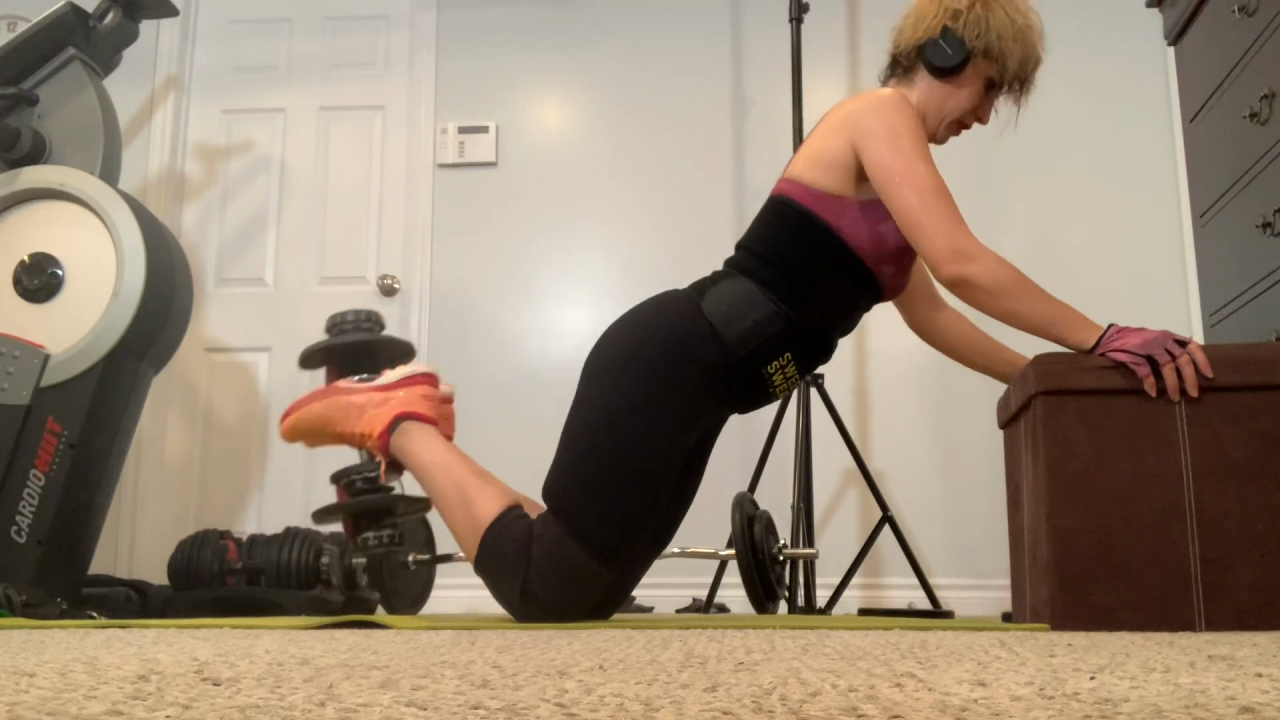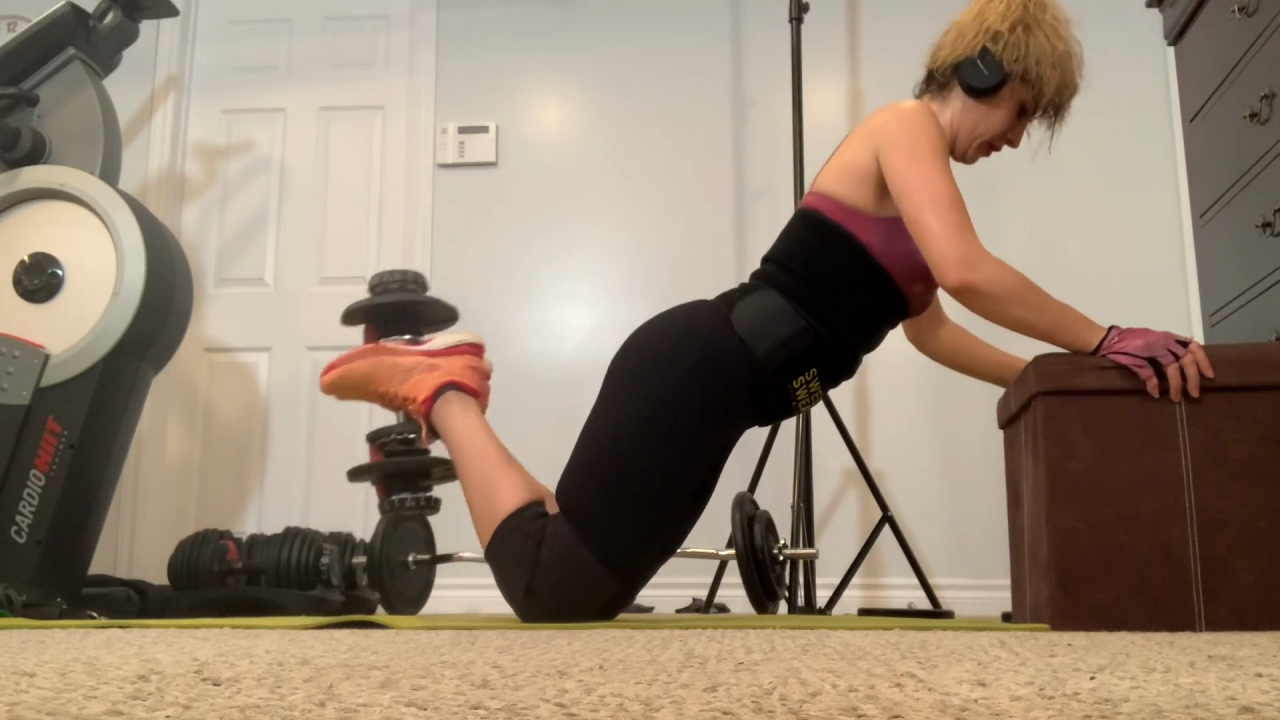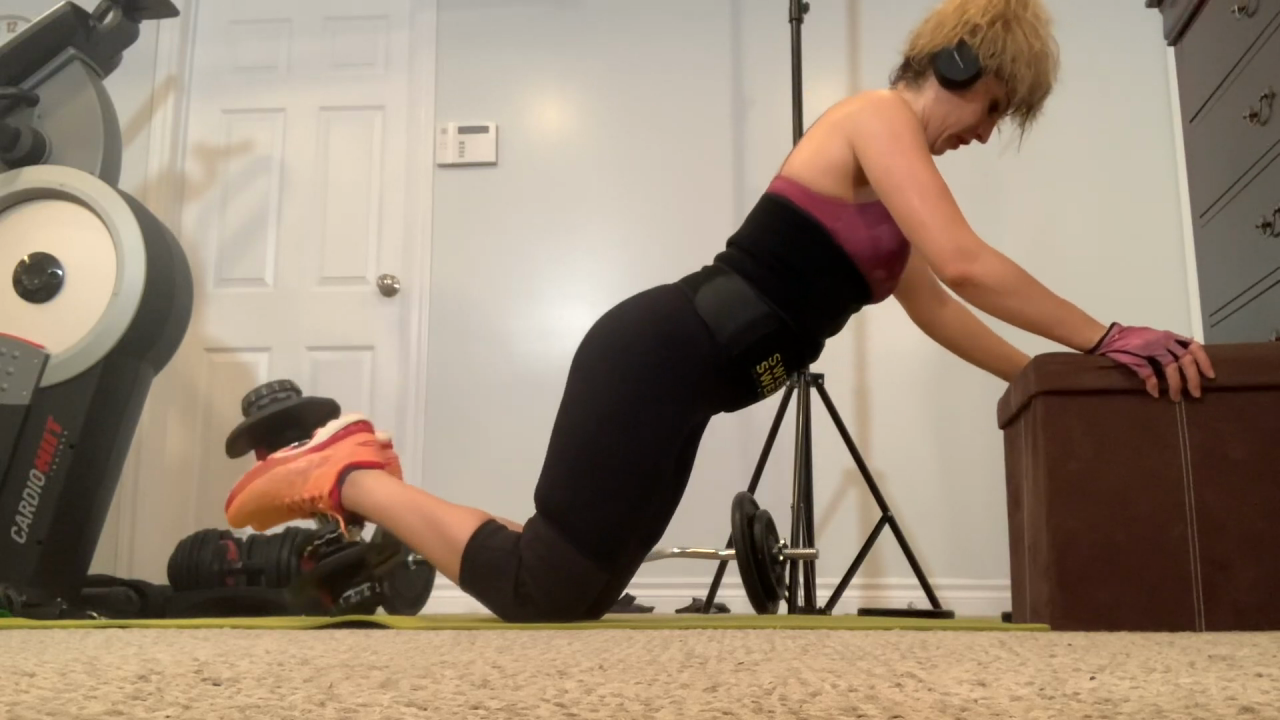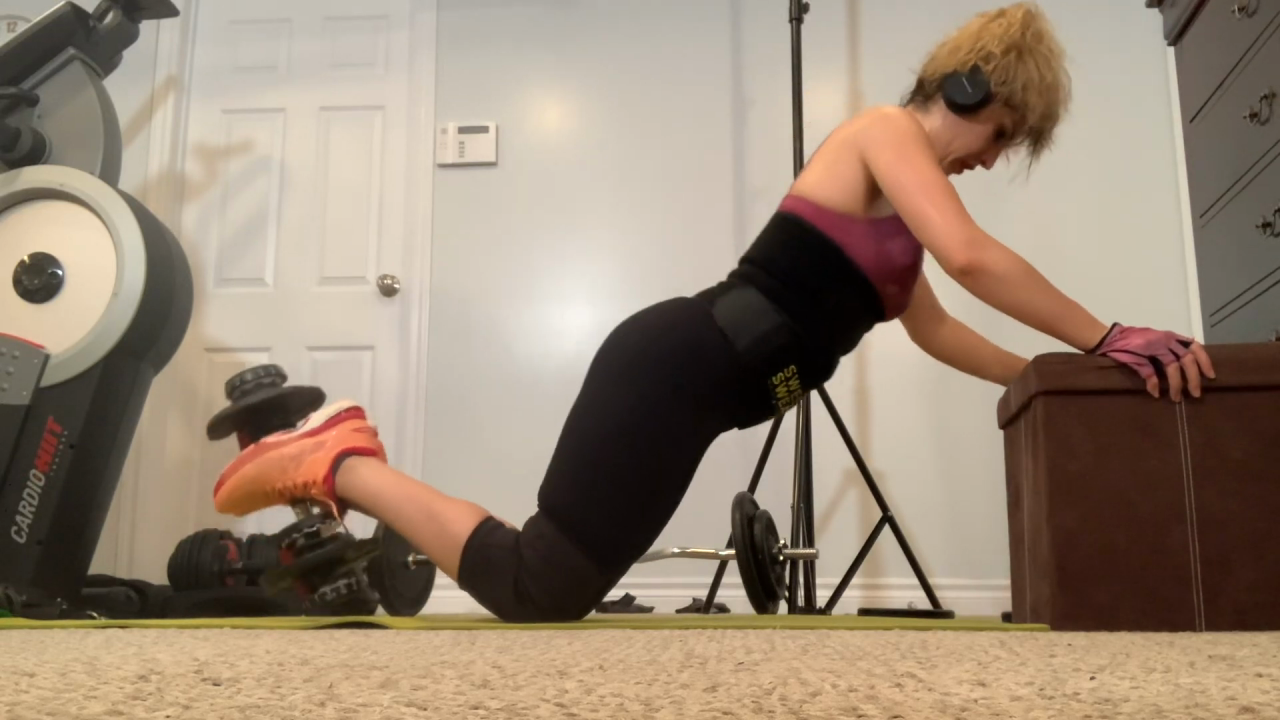
dt=1s
person 1, frame 1
left shoulder: (888, 163)
right shoulder: (879, 114)
left elbow: (930, 312)
right elbow: (963, 263)
right wrist: (1101, 339)
left hip: (689, 385)
right hip: (669, 364)
left knee: (583, 594)
right knee: (546, 593)
left ankle: (420, 428)
right ankle: (400, 420)
person 1, frame 2
left shoulder: (916, 177)
right shoulder: (904, 126)
left elbow: (929, 328)
right elbow: (967, 272)
right wrist: (1103, 341)
left hip: (712, 385)
right hip: (696, 371)
left knee: (588, 595)
right knee: (555, 592)
left ankle: (449, 394)
right ankle: (441, 389)
person 1, frame 3
left shoulder: (889, 176)
right shoulder: (877, 118)
left elbow: (936, 307)
right elbow: (964, 264)
right wrist: (1107, 338)
left hip: (676, 377)
right hip: (658, 360)
left knee: (574, 590)
right knee: (543, 594)
left ankle: (368, 484)
right ankle: (345, 477)
person 1, frame 4
left shoulder: (898, 195)
right shoulder: (884, 133)
left elbow: (932, 326)
right elbow: (970, 257)
right wrist: (1107, 339)
left hip: (687, 382)
right hip: (674, 369)
left knee: (552, 584)
right knee: (536, 589)
left ankle: (352, 470)
right ankle: (336, 462)
